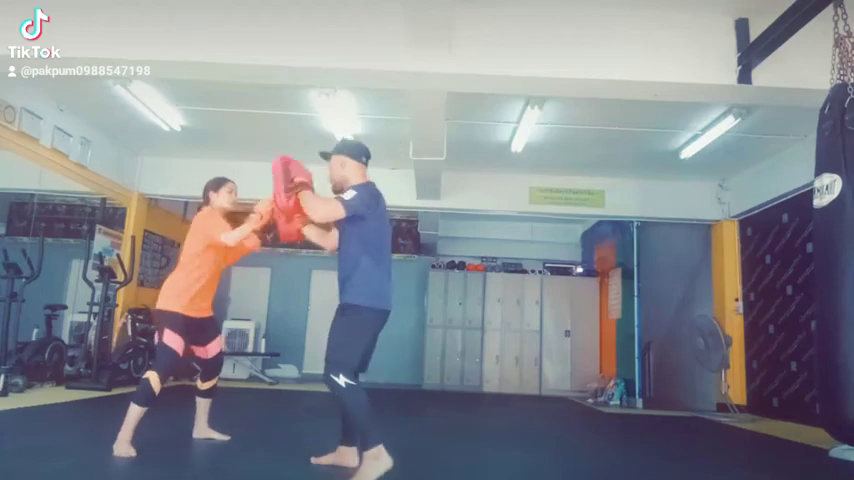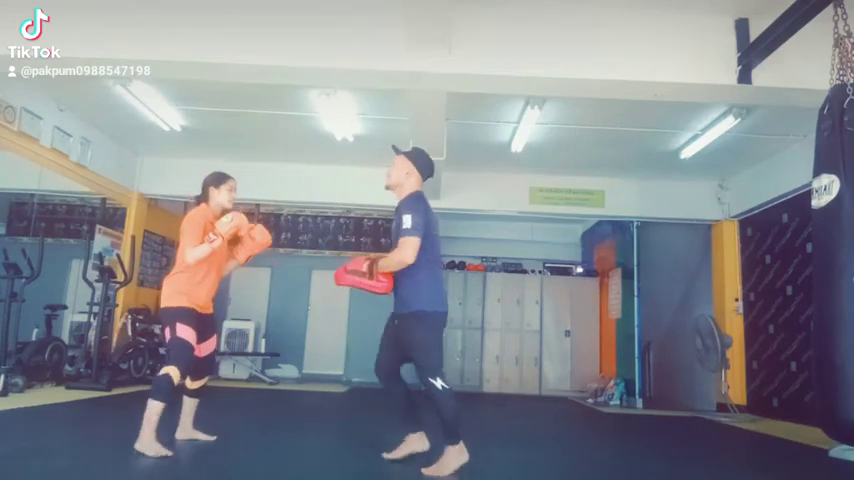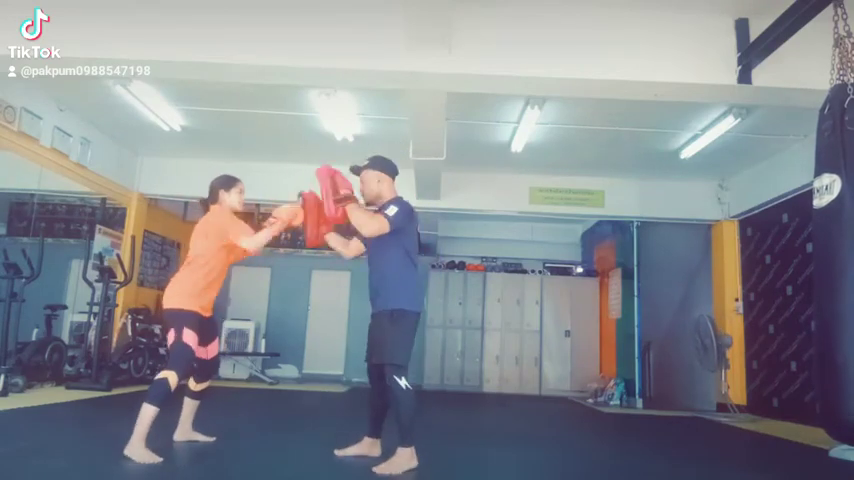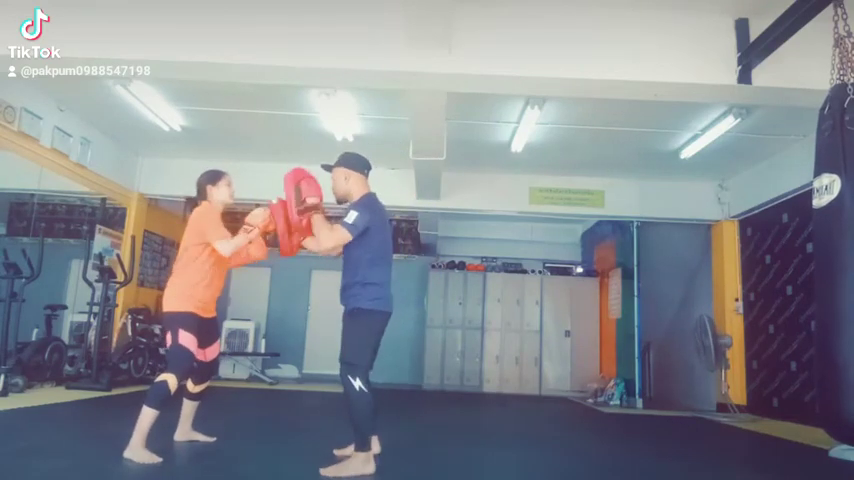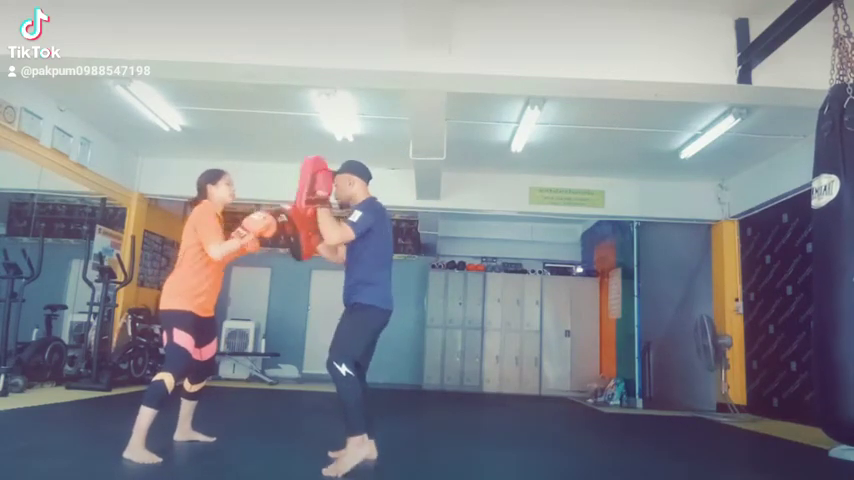
dt=1s
person 1, frame 1
left shoulder: (364, 193)
right shoulder: (360, 200)
left elbow: (318, 212)
right elbow: (333, 241)
left wrist: (303, 188)
right wrist: (301, 226)
left hip: (362, 302)
right hip: (369, 301)
left knee: (338, 375)
right knee: (347, 375)
left ankle: (375, 453)
right ankle: (348, 449)
person 1, frame 2
left shoulder: (412, 205)
right shoulder: (412, 206)
left elbow: (406, 255)
left wrist: (374, 265)
right wrist: (383, 271)
left hip: (423, 308)
right hip: (406, 308)
left knee: (430, 377)
right knee: (386, 368)
left ankle: (455, 447)
right ankle: (415, 435)
person 1, frame 3
left shoulder: (400, 209)
right shoulder: (377, 217)
left elbow: (371, 227)
right elbow: (350, 249)
left wrist: (347, 203)
left hip: (400, 308)
right hip: (383, 308)
left knee: (395, 374)
right knee: (377, 373)
left ankle: (406, 452)
right ankle: (372, 441)
person 1, frame 4
left shoulder: (363, 208)
right shoulder: (369, 208)
left elbow: (328, 243)
right elbow: (337, 245)
left wrist: (314, 210)
right wrist: (300, 238)
left hip: (366, 306)
right hip: (369, 305)
left knee: (353, 375)
right knee: (357, 375)
right ankle: (369, 440)
person 1, frame 5
left shoulder: (368, 210)
right shoulder: (364, 214)
left elbow: (336, 236)
right elbow: (339, 255)
left wrist: (320, 206)
left hip: (368, 304)
right hip: (367, 304)
left knee: (339, 363)
right knee: (353, 369)
left ankle: (357, 439)
right ankle: (365, 442)
person 2, frame 1
left shoulder: (218, 223)
right shoulder: (207, 218)
right elbow: (230, 239)
left wrist: (242, 249)
right wrist: (257, 218)
left hip: (202, 309)
right hip: (176, 304)
left knee: (213, 364)
right knee: (164, 366)
left ankle: (201, 427)
right ankle: (124, 437)
person 2, frame 2
left shoulder: (222, 222)
right shoulder: (197, 216)
right elbow: (191, 257)
left wrist: (247, 248)
right wrist: (220, 236)
left hip: (202, 304)
right hip: (179, 300)
left knee: (205, 365)
right knee: (180, 361)
left ankle: (185, 427)
right ankle: (146, 437)
person 2, frame 3
left shoulder: (218, 219)
right shoulder: (221, 217)
right elbow: (252, 244)
right wrist: (278, 224)
left hip: (200, 306)
right hip: (183, 302)
left knee: (209, 365)
right knee: (179, 365)
left ankle: (184, 428)
right ankle: (136, 442)
person 2, frame 4
left shoulder: (218, 221)
right shoulder: (205, 214)
left elbow: (225, 260)
right elbow: (227, 249)
left wrist: (251, 250)
right wrist: (252, 229)
left hip: (205, 308)
right hip: (182, 305)
left knee: (206, 367)
right knee: (179, 368)
left ankle: (184, 429)
right ankle: (136, 445)
person 2, frame 5
left shoulder: (214, 218)
right shoulder: (203, 211)
left elbow: (216, 262)
right elbow: (216, 252)
left wrist: (244, 245)
right wrist: (245, 234)
left hip: (202, 307)
right hip: (180, 303)
left knee: (203, 367)
right knee: (176, 368)
left ankle: (184, 429)
right ankle: (135, 444)
